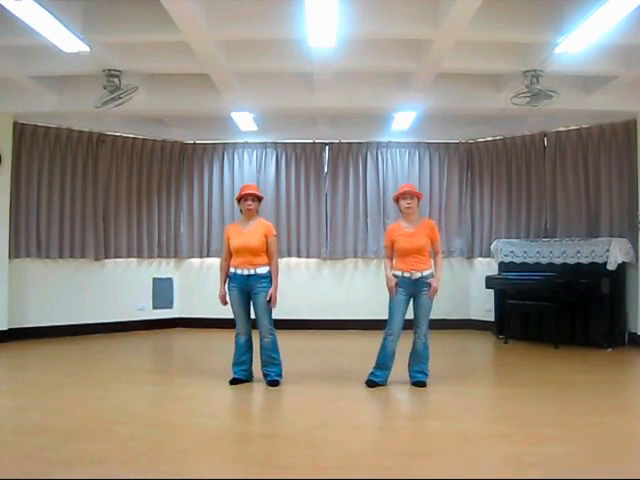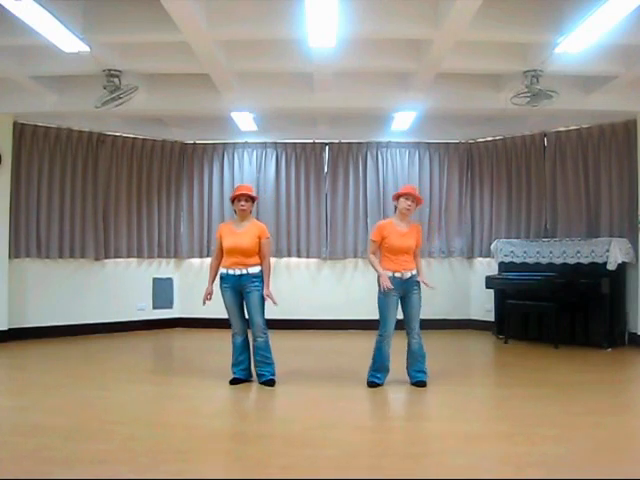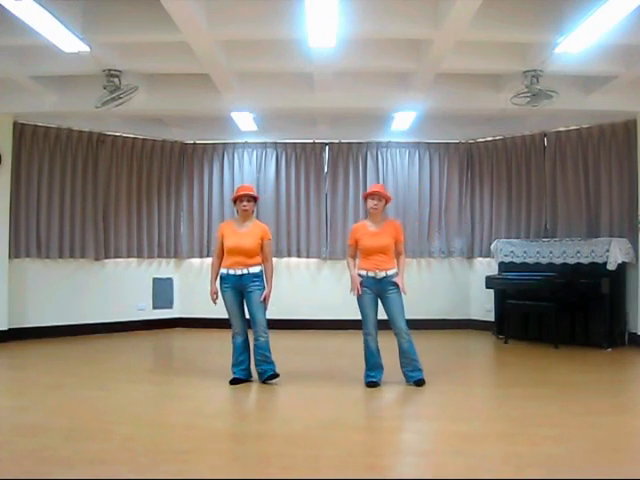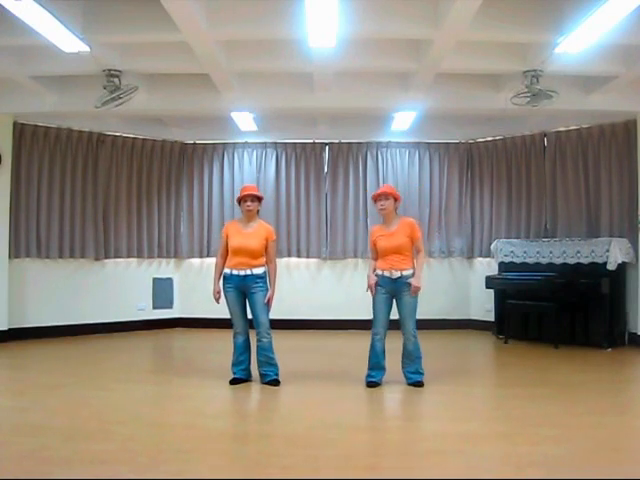
dt=0.7s
person 1, frame 1
left shoulder: (429, 225)
right shoulder: (392, 230)
left elbow: (437, 253)
right elbow: (388, 257)
left wrist: (437, 277)
right wrist: (388, 274)
left hip: (424, 281)
right hip: (401, 282)
left knee: (421, 331)
right knee: (393, 330)
left ankle: (419, 374)
right ankle: (379, 375)
person 1, frame 2
left shoulder: (416, 229)
right shoulder: (382, 226)
right elbow: (372, 254)
left wrist: (421, 275)
right wrist: (381, 273)
left hip: (411, 281)
right hip: (390, 282)
left knee: (414, 330)
right knee: (386, 331)
left ankle: (417, 374)
right ankle: (377, 375)
person 1, frame 3
left shoulder: (394, 226)
right shoulder: (357, 229)
left elbow: (400, 254)
right elbow: (350, 257)
left wrist: (400, 276)
right wrist: (353, 275)
left hip: (389, 281)
right hip: (366, 281)
left knee: (401, 328)
right knee: (369, 331)
left ankle: (414, 373)
right ankle: (373, 375)
person 1, frame 4
left shoulder: (409, 224)
right shoulder: (375, 231)
left elbow: (420, 252)
left wrist: (418, 276)
right wrist: (371, 274)
left hip: (406, 280)
right hip: (382, 281)
left knee: (409, 330)
right knee: (378, 330)
left ankle: (414, 374)
right ankle: (375, 374)
person 2, frame 1
left shoulder: (267, 227)
right shoulder: (231, 229)
left elbow: (273, 259)
right elbow: (225, 259)
left wrist: (274, 286)
right wrist: (222, 286)
left hip: (260, 279)
right hip: (236, 280)
left knee: (266, 329)
right knee: (241, 329)
left ankle: (272, 373)
right ankle: (241, 372)
person 2, frame 2
left shoulder: (260, 228)
right shoulder: (223, 228)
left elbow: (265, 260)
right elbow: (216, 258)
left wrist: (267, 286)
right wrist: (210, 284)
left hip: (252, 279)
right hip: (228, 280)
left knee: (259, 328)
right knee: (237, 329)
left ankle: (265, 373)
right ankle: (241, 372)
person 2, frame 3
left shoulder: (262, 229)
right shoulder: (224, 227)
left elbow: (267, 260)
right elbow: (217, 257)
left wrist: (269, 287)
right wrist: (213, 283)
left hip: (253, 279)
right hip: (229, 280)
left knee: (260, 327)
right knee: (237, 329)
left ankle: (266, 370)
right ankle: (241, 372)
person 2, frame 4
left shoulder: (267, 230)
right shoulder: (229, 228)
left elbow: (271, 262)
right elbow: (221, 257)
left wrist: (272, 288)
right wrist: (216, 283)
left hip: (257, 279)
right hip: (232, 280)
left knee: (263, 328)
right knee: (239, 329)
left ankle: (269, 373)
right ankle: (241, 372)
